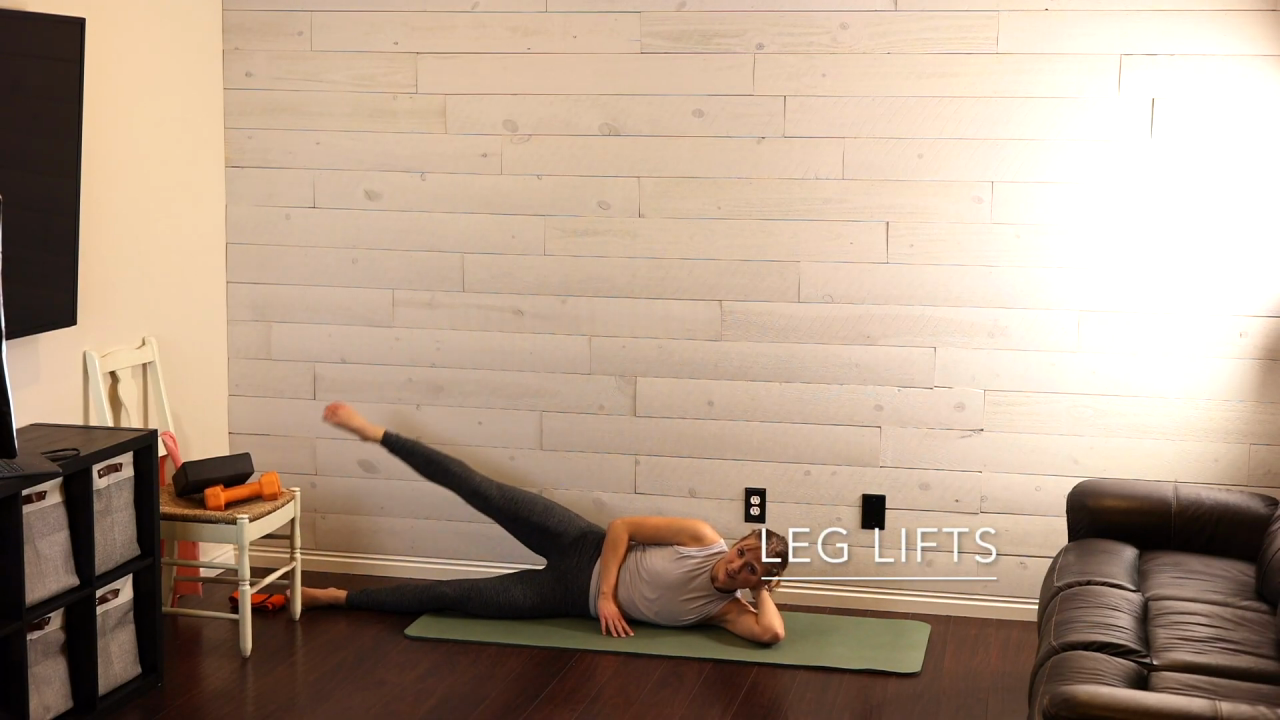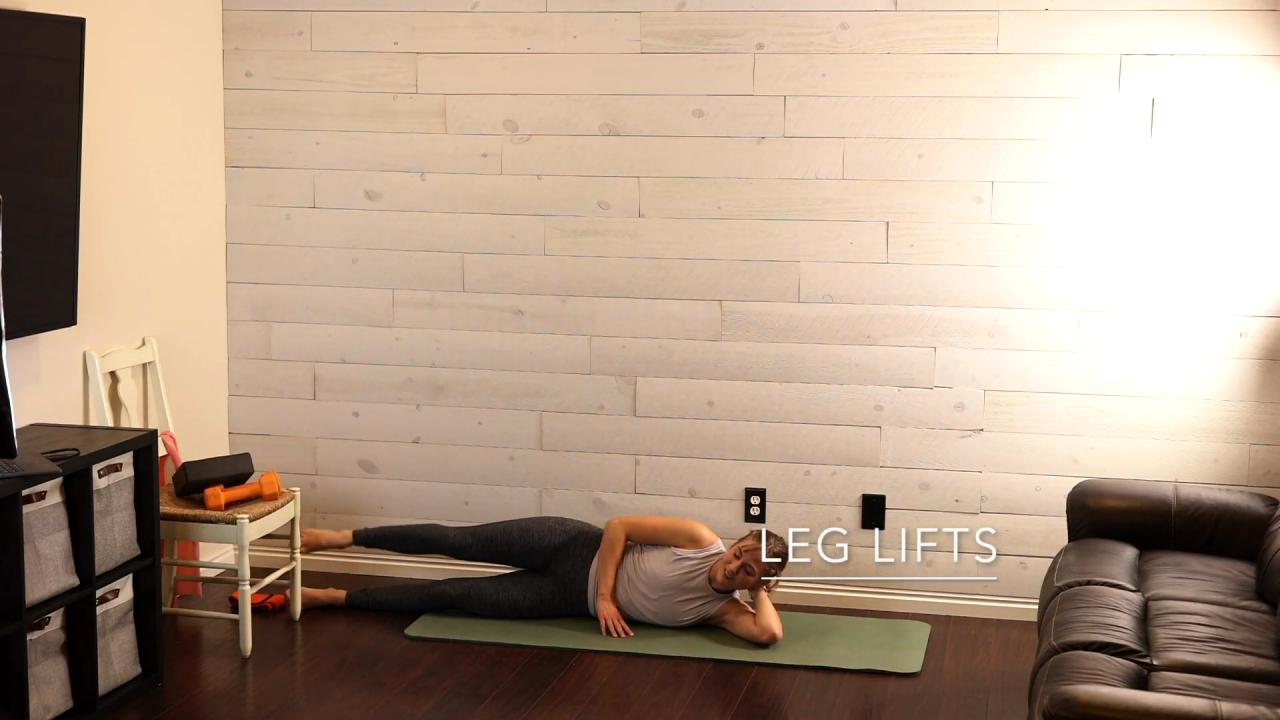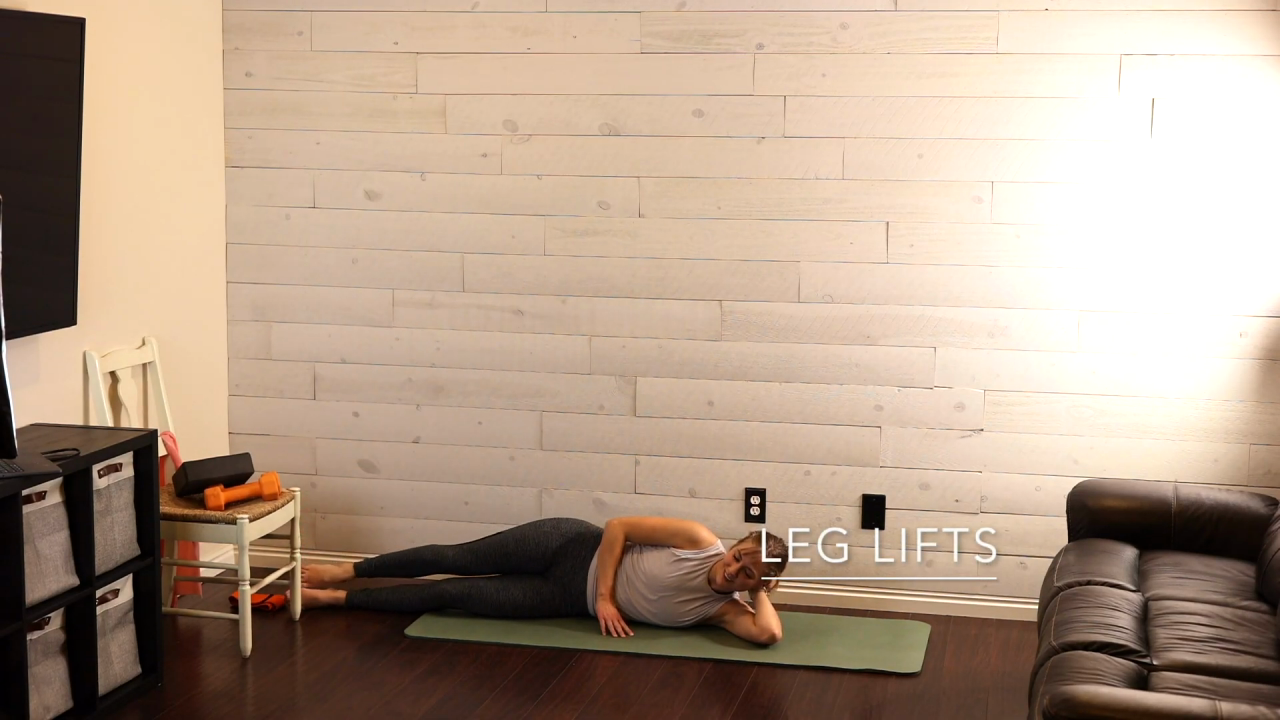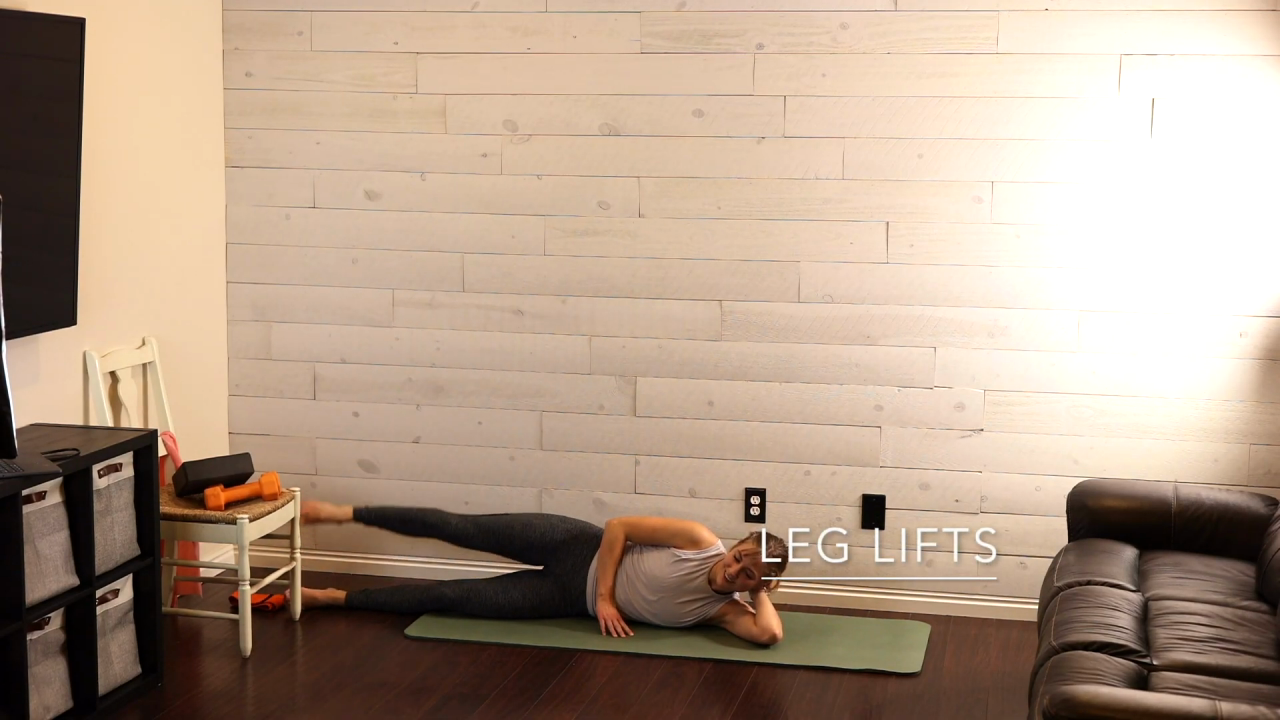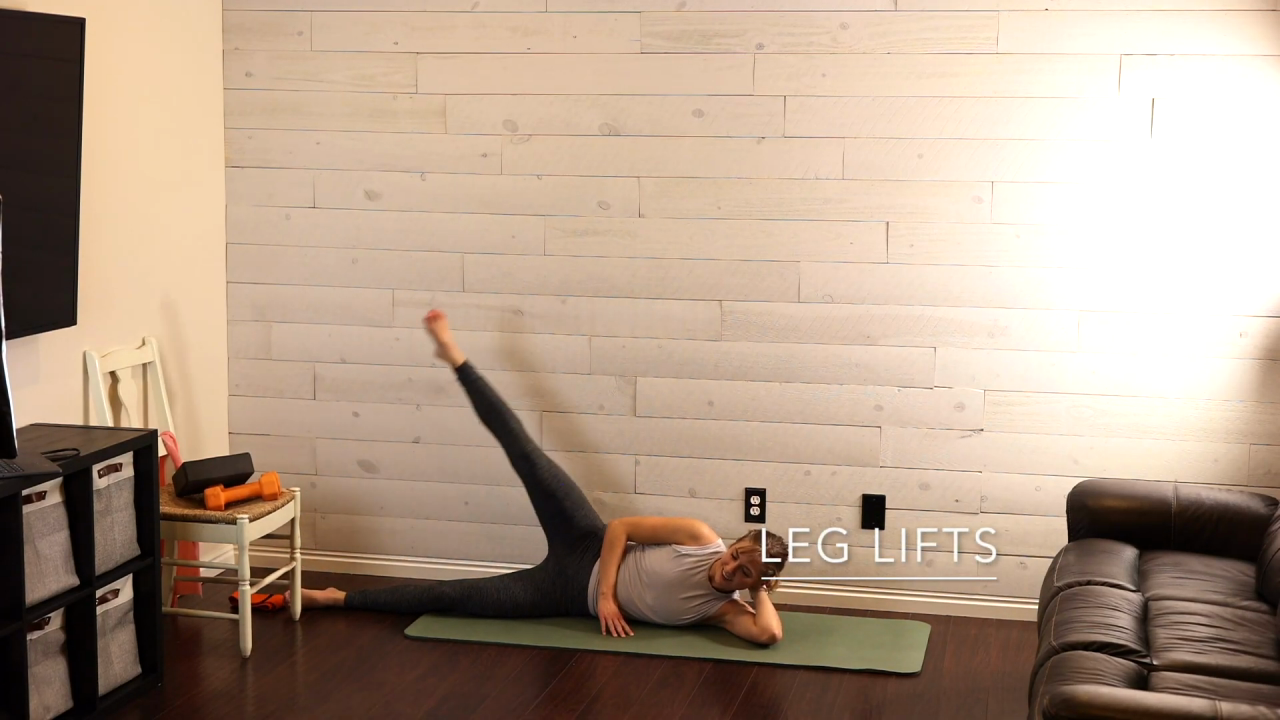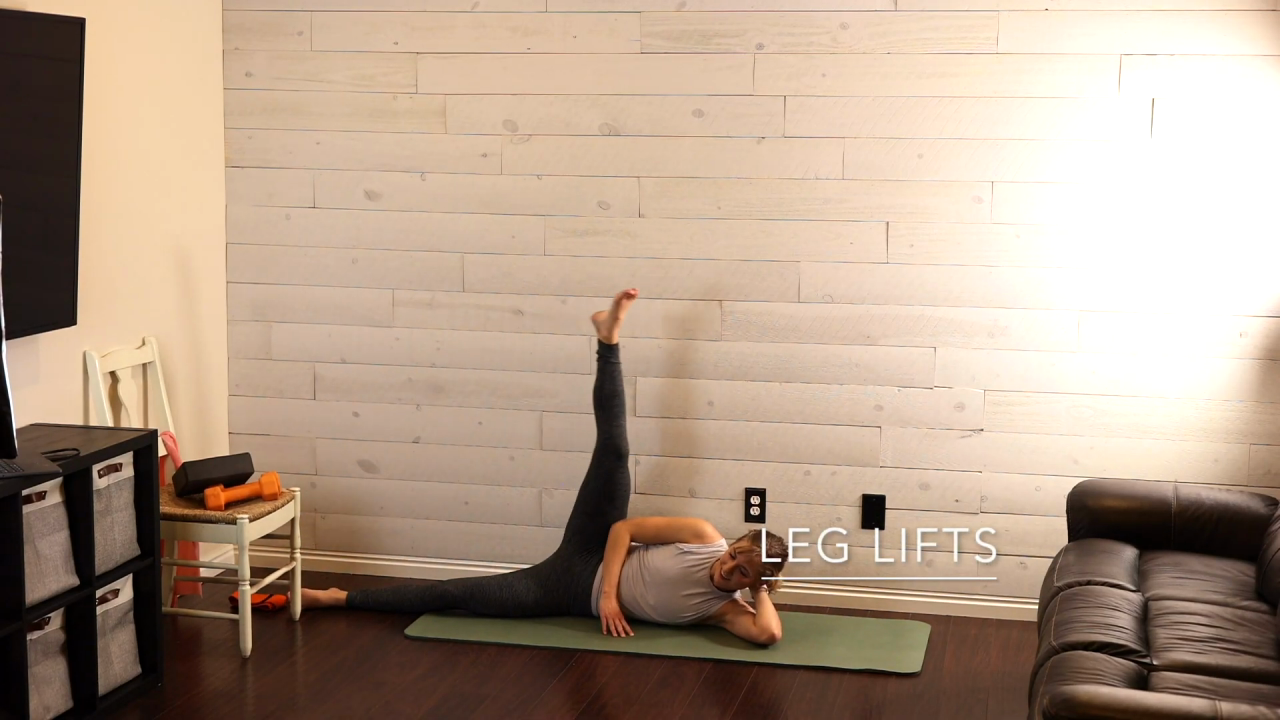
dt=0.3s
person 1, frame 1
left shoulder: (728, 609)
right shoulder: (705, 539)
left elbow: (773, 631)
right elbow: (622, 527)
left wrist: (764, 589)
right wrist: (607, 592)
left hip: (577, 600)
right hip: (584, 553)
left knee: (448, 596)
right knee: (483, 493)
left ankle: (334, 597)
right ankle: (376, 433)
person 1, frame 2
left shoulder: (724, 609)
right shoulder: (700, 539)
left elbow: (769, 633)
right elbow: (618, 525)
left wrist: (761, 589)
right wrist: (607, 593)
left hip: (574, 599)
right hip: (576, 550)
left knee: (451, 593)
right knee: (457, 541)
left ankle: (336, 596)
right ankle: (343, 537)
person 1, frame 3
left shoulder: (723, 609)
right shoulder: (699, 541)
left elbow: (769, 633)
right elbow: (617, 526)
left wrist: (760, 589)
right wrist: (605, 593)
left hip: (571, 598)
right hip: (574, 549)
left knee: (450, 595)
right knee: (456, 560)
left ankle: (336, 598)
right ankle: (345, 571)
person 1, frame 4
left shoulder: (729, 607)
right shoulder: (700, 541)
left elbow: (765, 630)
right elbow: (619, 526)
left wrist: (763, 590)
right wrist: (604, 594)
left hip: (577, 596)
right hip: (578, 548)
left knee: (452, 595)
right knee: (461, 530)
left ankle: (338, 596)
right ankle: (345, 513)
person 1, frame 5
left shoulder: (724, 608)
right shoulder: (700, 536)
left elbow: (770, 633)
right elbow: (619, 528)
left wrist: (759, 587)
right wrist: (605, 594)
left hip: (574, 596)
right hip: (586, 549)
left knee: (452, 596)
right knee: (522, 449)
left ankle: (334, 598)
right ankle: (454, 357)
person 1, frame 6
left shoulder: (724, 608)
right shoulder: (704, 535)
left elbow: (768, 633)
right elbow: (624, 528)
left wrist: (762, 589)
right wrist: (610, 591)
left hip: (579, 598)
right hip: (590, 555)
left knee: (456, 595)
right knee: (613, 445)
left ankle: (340, 599)
right ankle: (608, 334)
